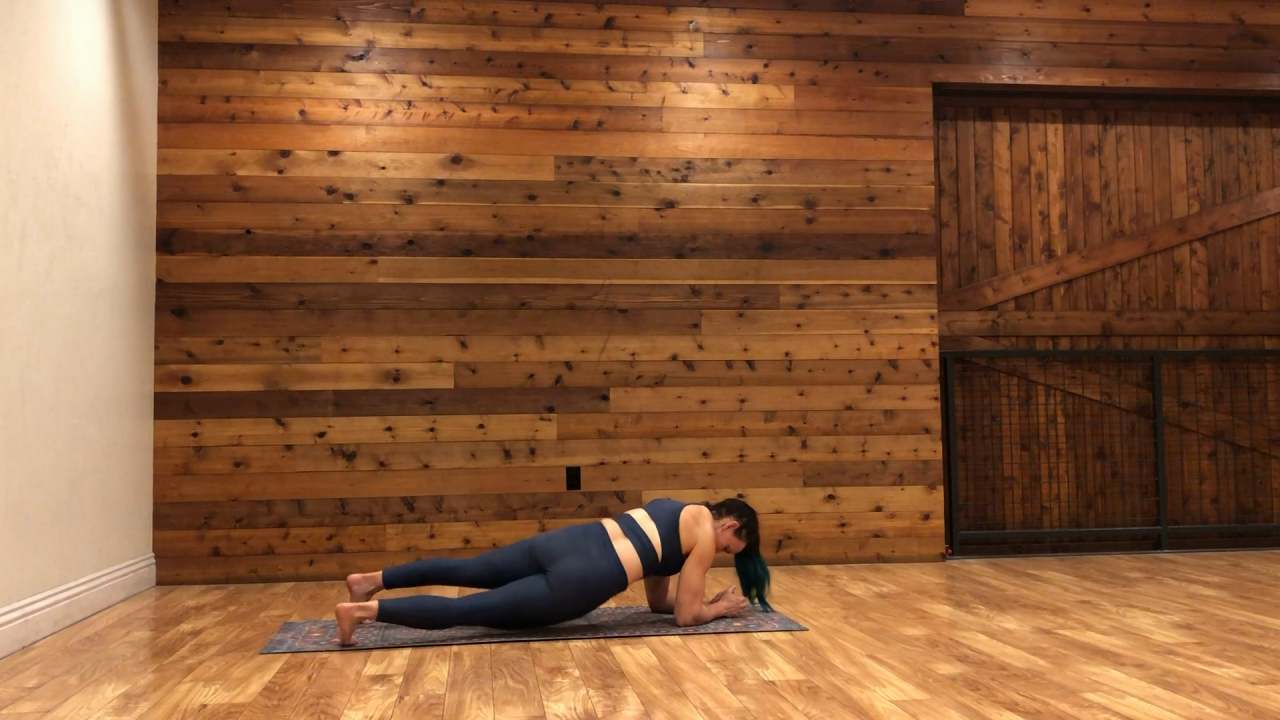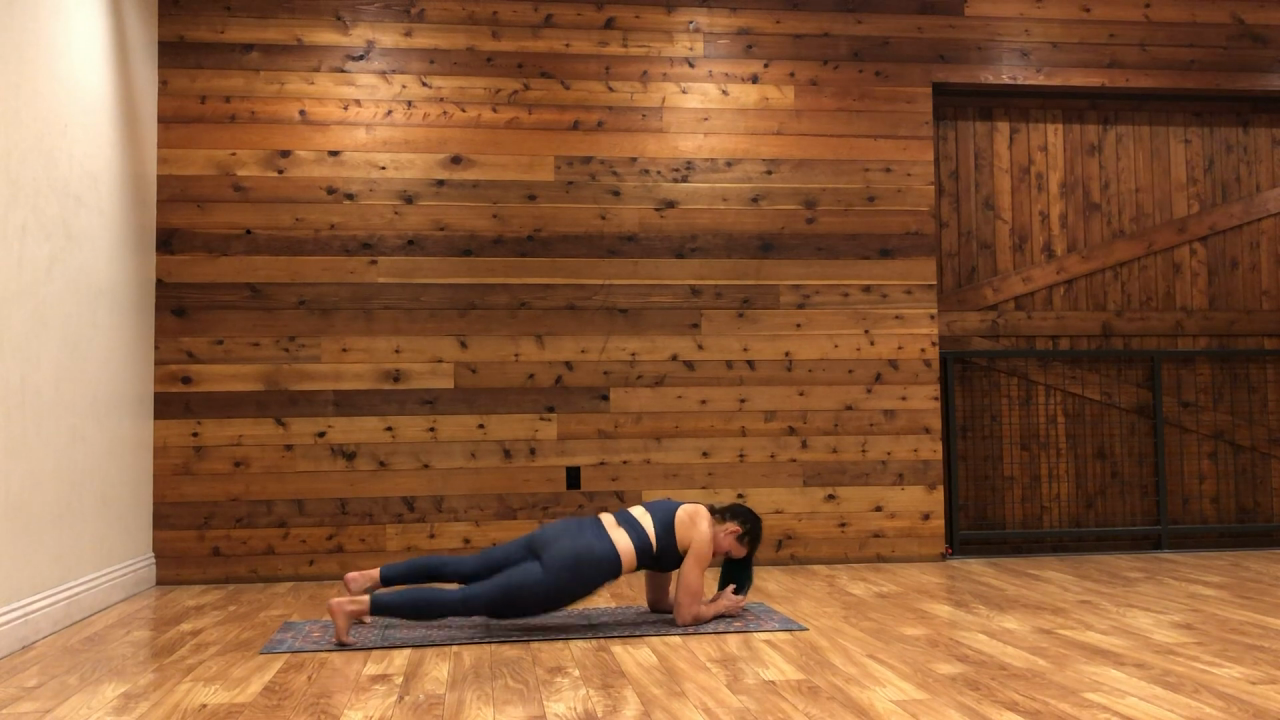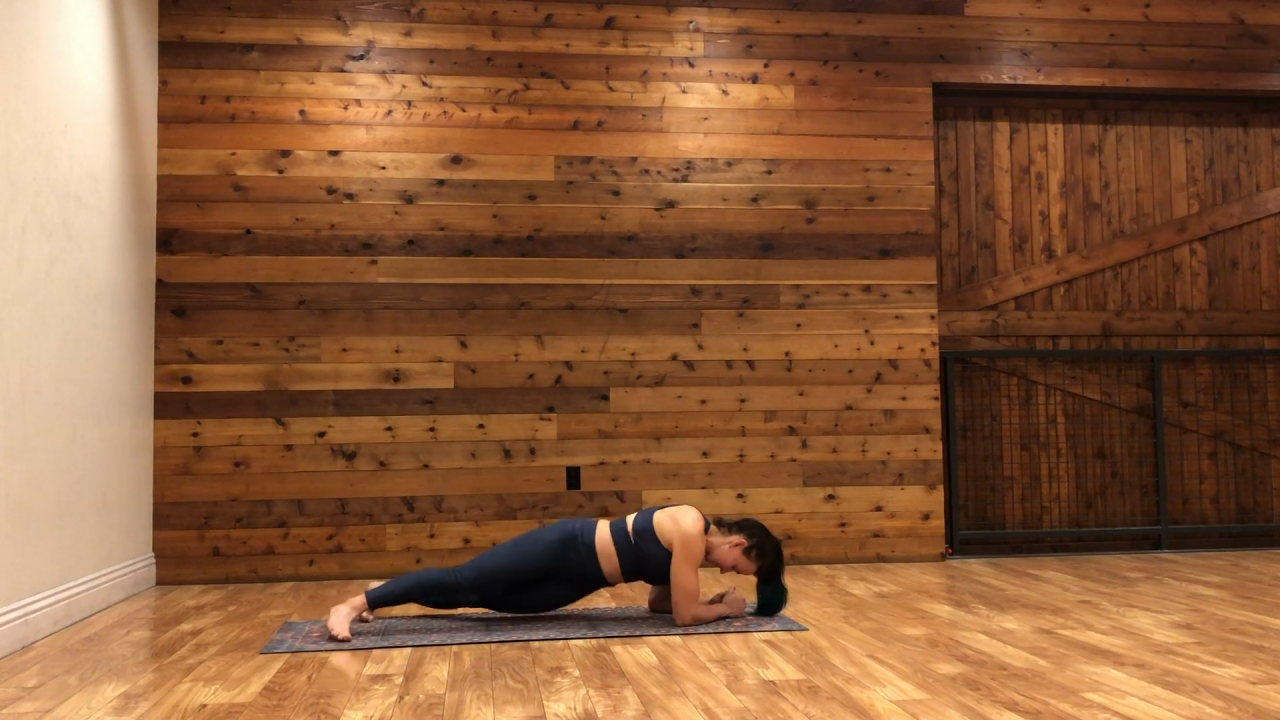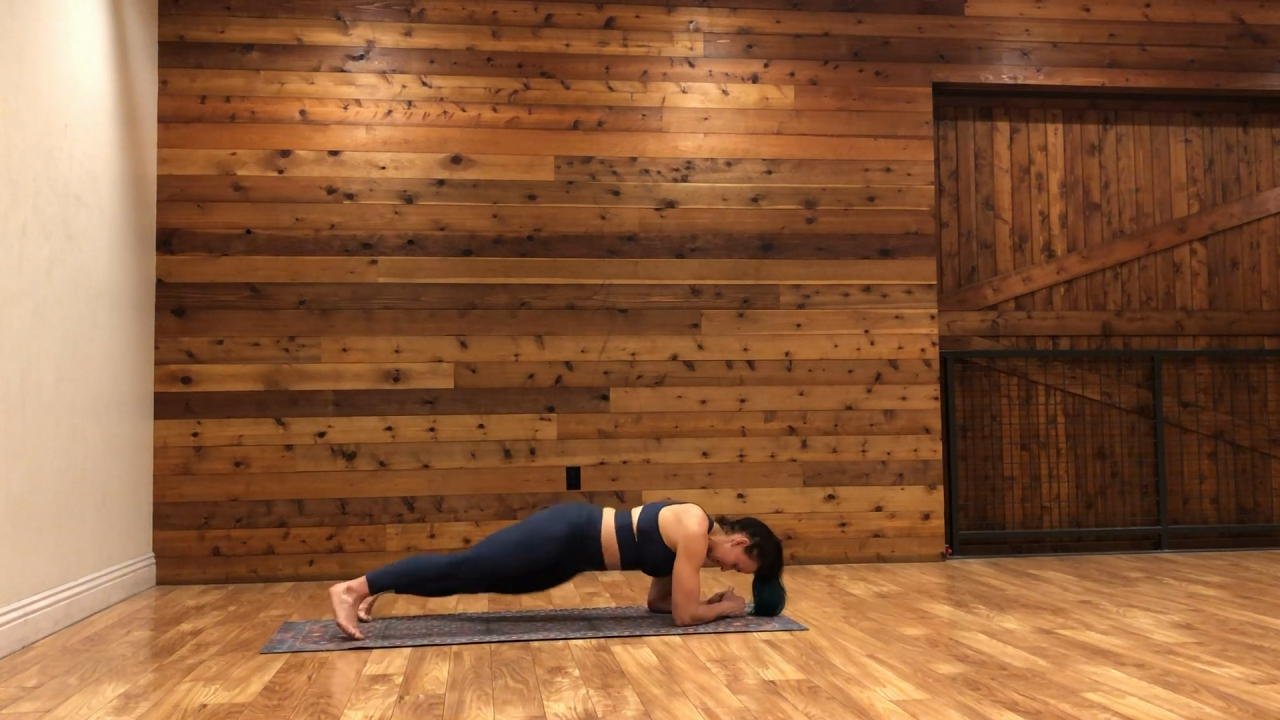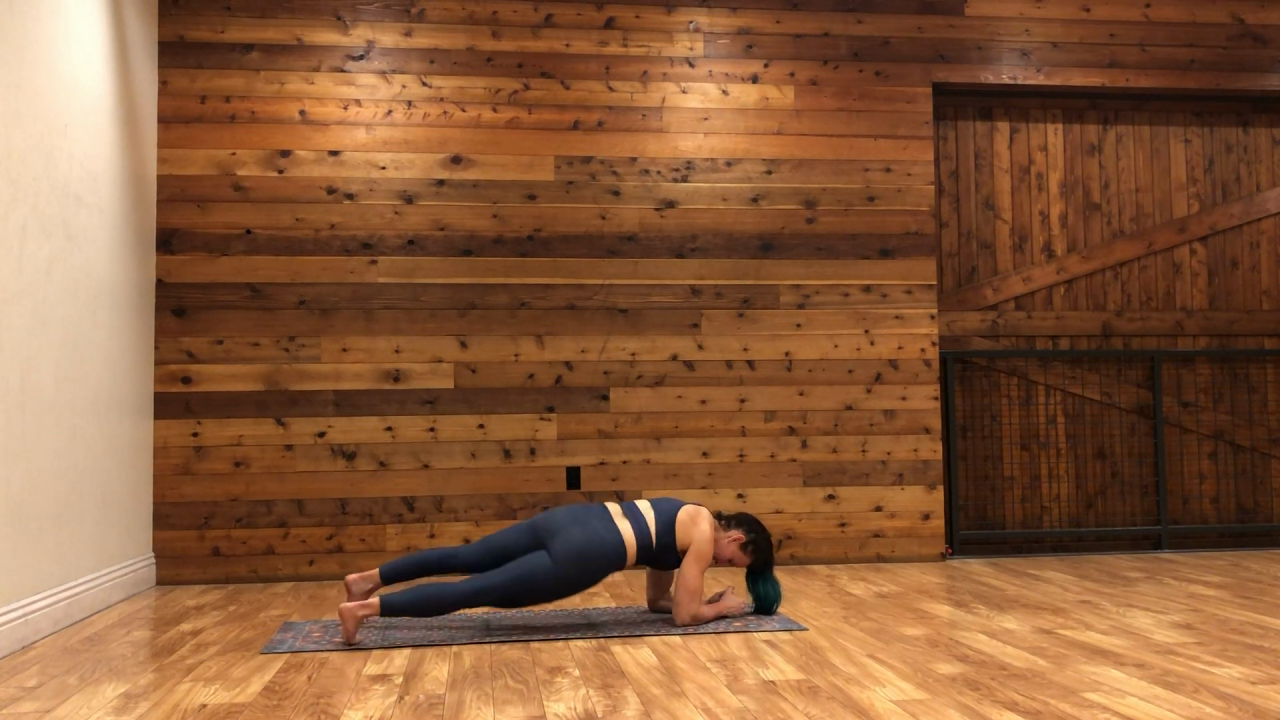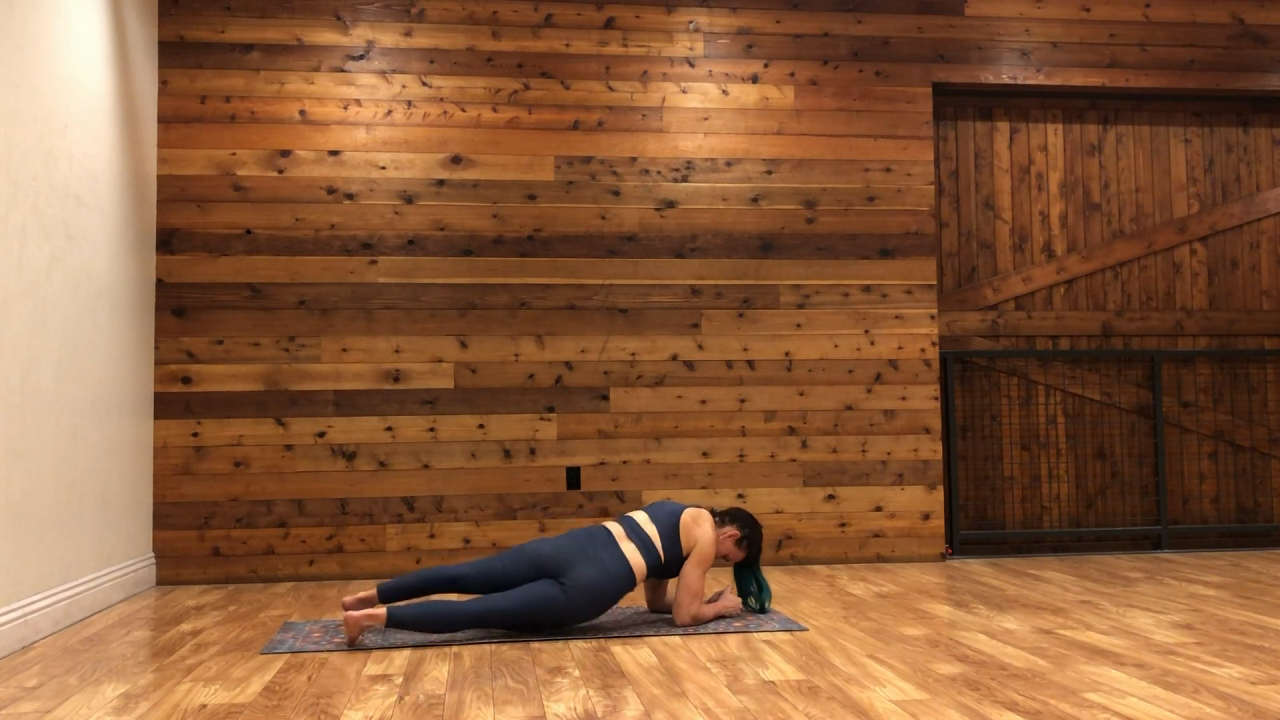
dt=0.4s
person 1, frame 1
left shoulder: (678, 515)
right shoulder: (704, 531)
left elbow: (659, 600)
right elbow: (686, 614)
left wrist: (706, 600)
right wrist: (721, 607)
left hip: (565, 541)
right hip: (579, 580)
left knee: (465, 571)
right knee: (467, 610)
left ankle: (370, 580)
right ankle: (365, 609)
person 1, frame 2
left shoulder: (680, 515)
right shoulder: (702, 532)
left elbow: (659, 601)
right elbow: (685, 615)
left wrist: (701, 599)
right wrist: (720, 607)
left hip: (564, 534)
right hip: (577, 565)
left knee: (463, 569)
right knee: (465, 598)
left ankle: (368, 578)
right ankle: (354, 605)
person 1, frame 3
left shoulder: (691, 536)
right shoulder: (689, 532)
left elbow: (660, 602)
right elbow: (684, 615)
left wrist: (710, 601)
right wrist: (724, 609)
left hip: (578, 575)
right hip: (564, 547)
left knee: (479, 598)
right knee: (462, 581)
left ankle: (381, 595)
right ankle: (358, 601)
person 1, frame 4
left shoulder: (692, 535)
right shoulder: (694, 533)
left elbow: (659, 601)
right elbow: (684, 614)
left wrist: (711, 601)
right wrist: (725, 607)
left hip: (574, 550)
right hip: (567, 535)
left knee: (476, 579)
right knee: (460, 568)
left ankle: (373, 586)
right ankle: (351, 590)
person 1, frame 5
left shoulder: (686, 520)
right shoulder: (704, 534)
left elbow: (657, 599)
right elbow: (683, 614)
left wrist: (706, 600)
right wrist: (723, 607)
left hip: (567, 520)
right hip: (581, 552)
left knee: (463, 558)
right knee: (475, 591)
left ankle: (368, 579)
right ankle: (364, 608)
person 1, frame 6
left shoulder: (675, 514)
right shoulder: (706, 536)
left elbow: (656, 600)
right elbow: (684, 615)
left wrist: (705, 599)
right wrist: (721, 607)
left hip: (569, 546)
right hip: (588, 585)
left knee: (463, 577)
right knee: (476, 611)
left ankle: (366, 597)
right ankle: (372, 617)
